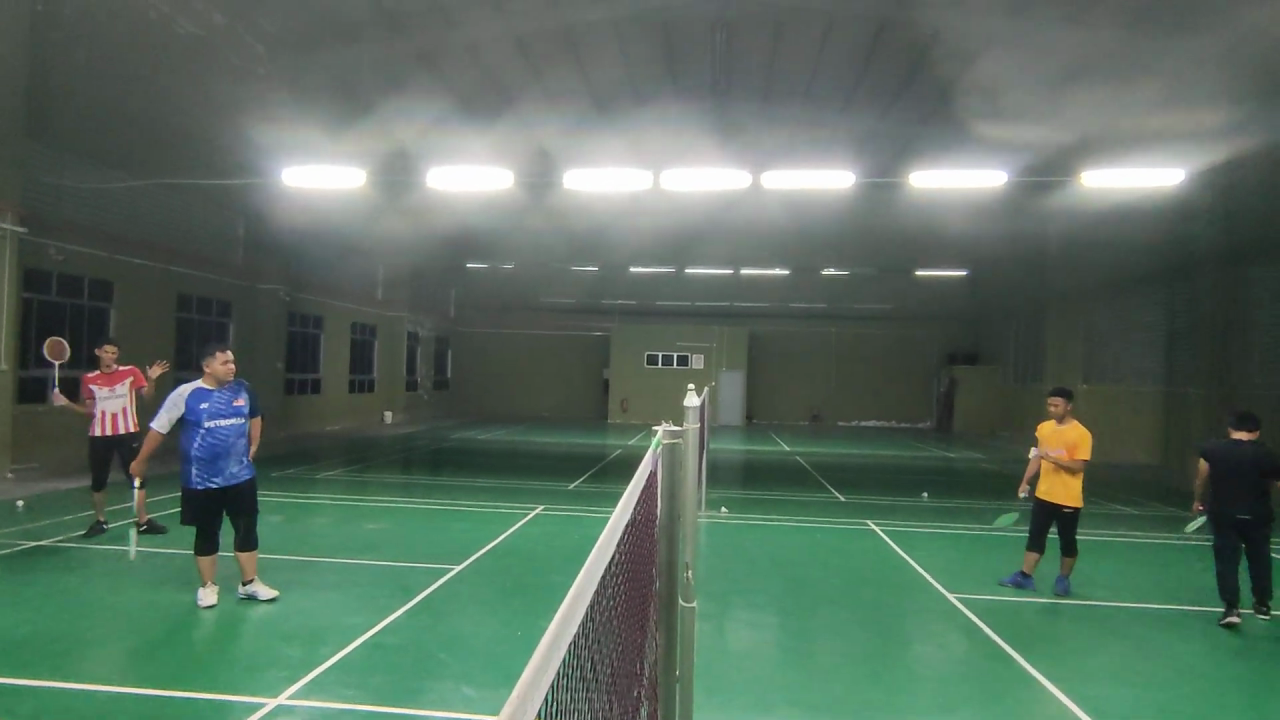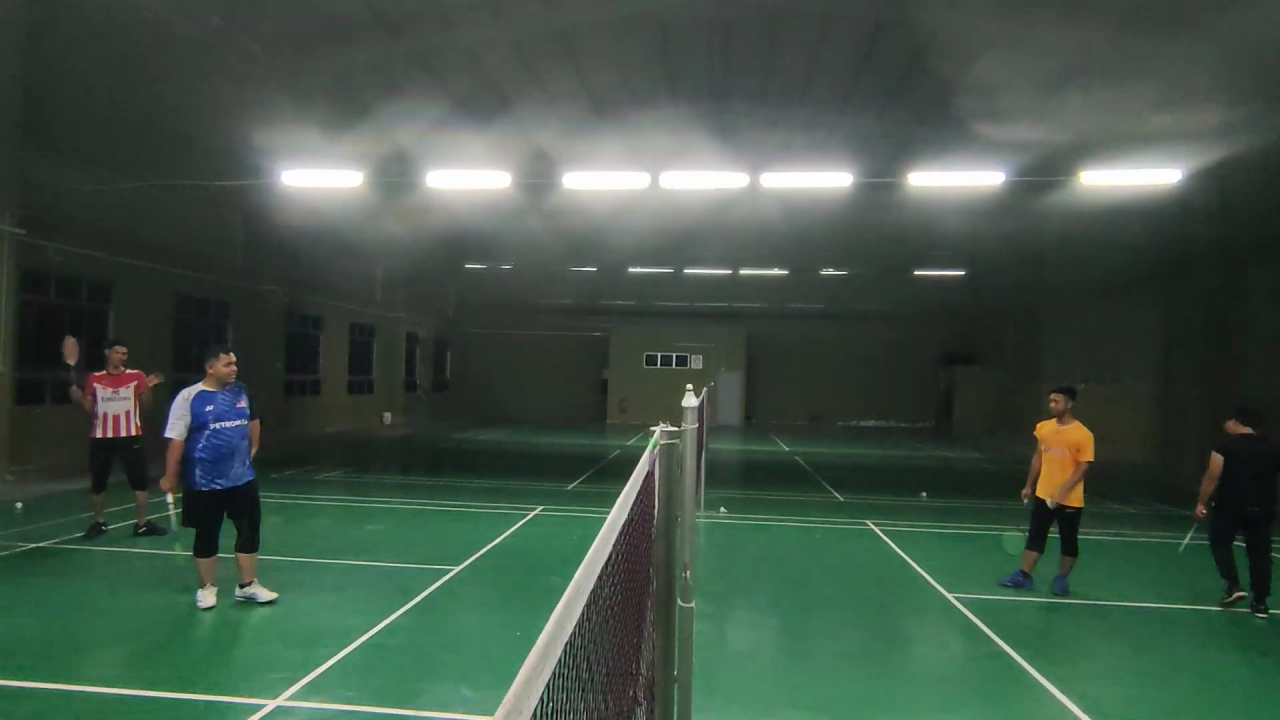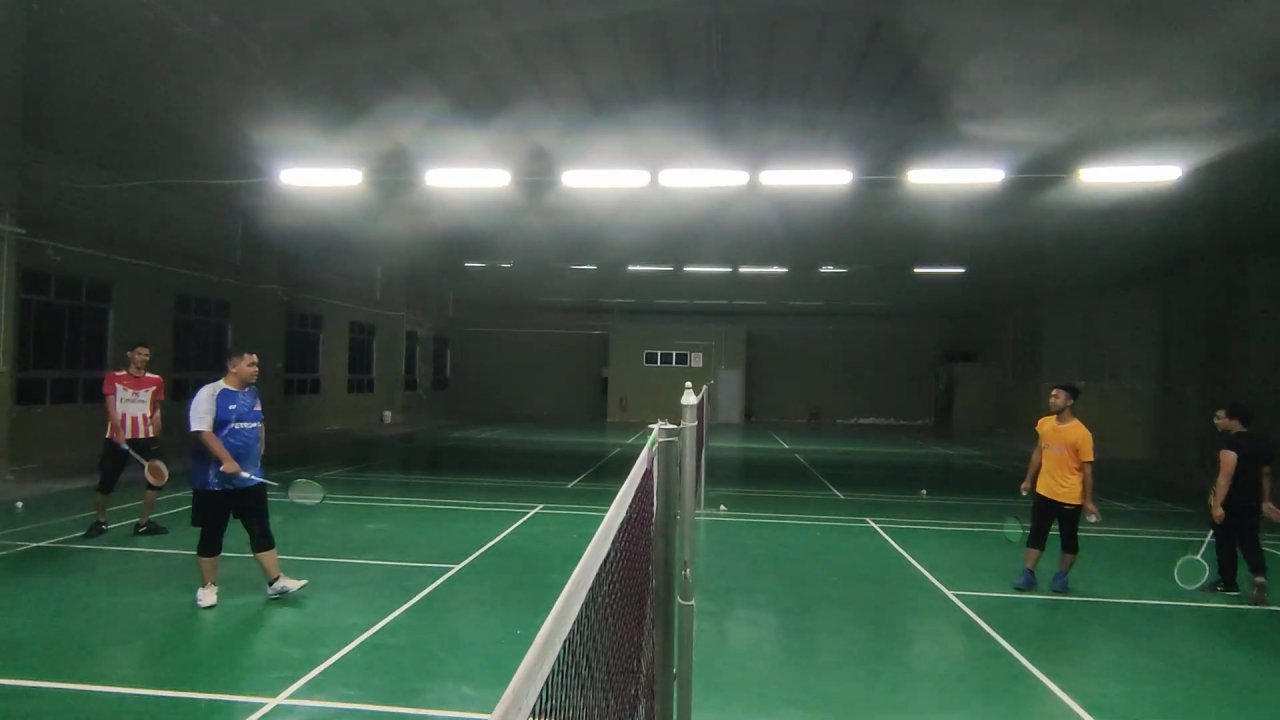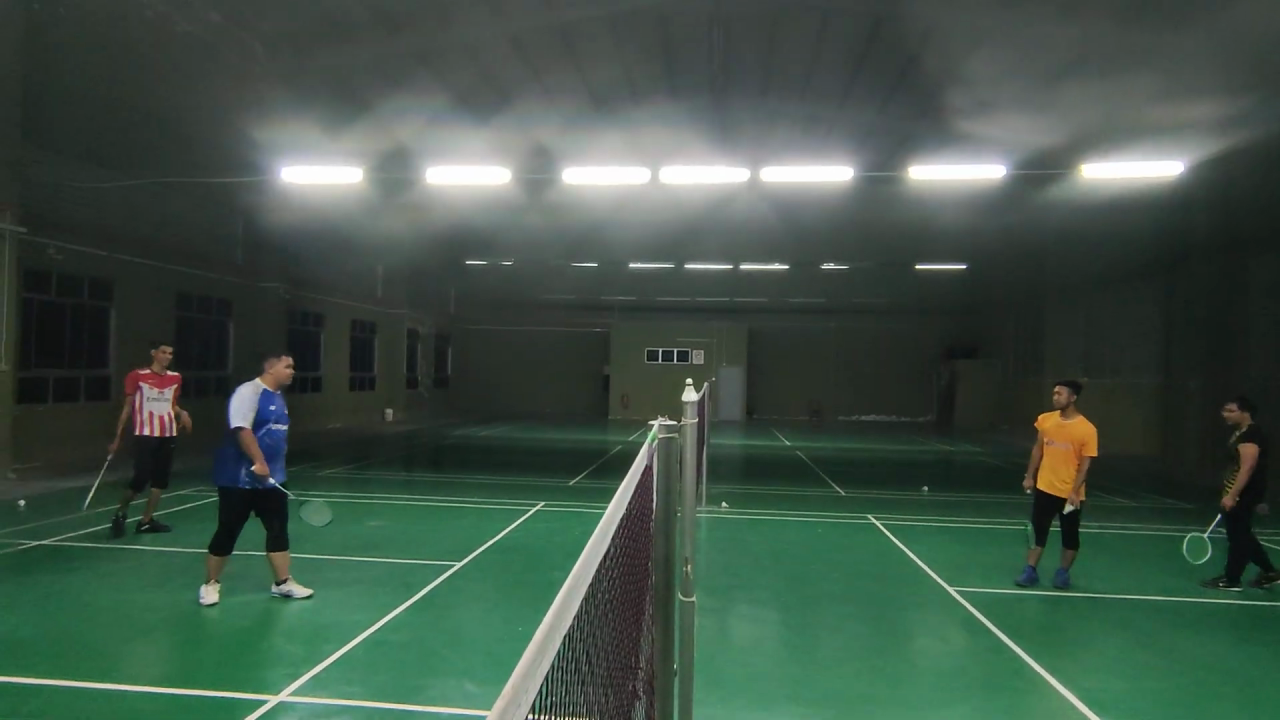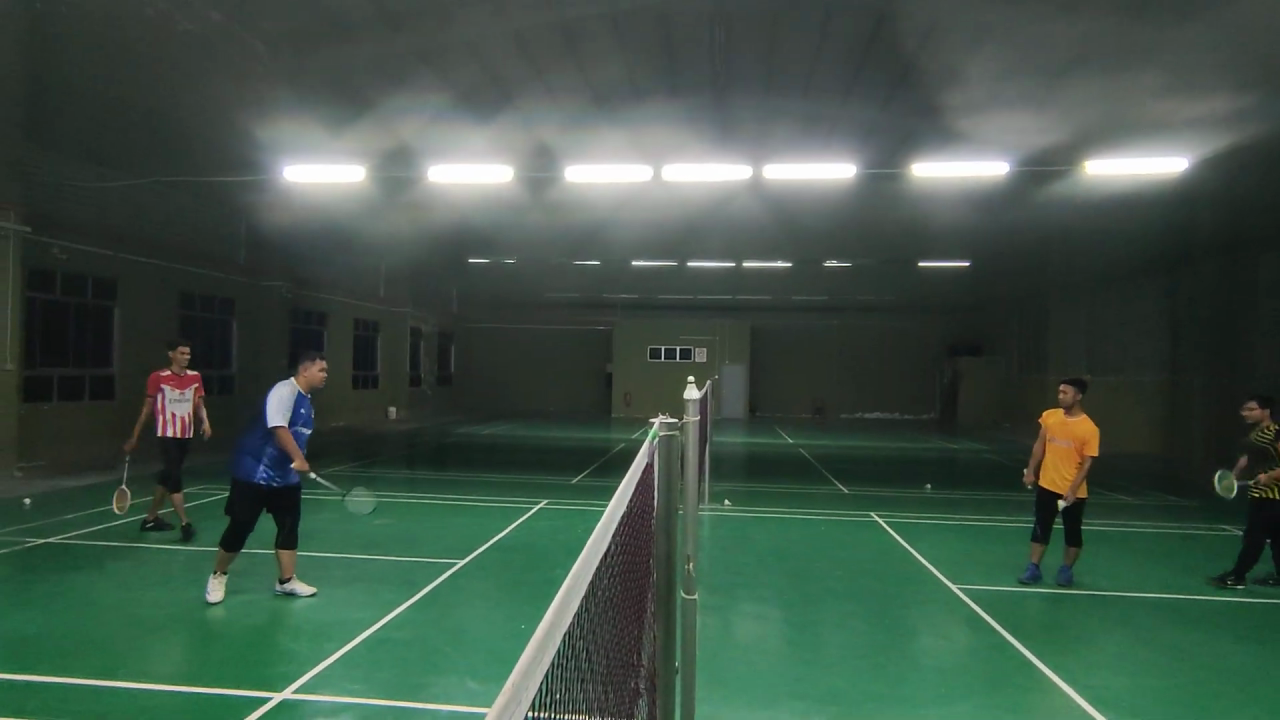
dt=0.3s
person 1, frame 1
left shoulder: (242, 389)
right shoulder: (185, 394)
left elbow: (254, 417)
right elbow: (158, 429)
left wrist: (254, 445)
right wrist: (141, 461)
left hip: (240, 476)
right hip: (202, 481)
left knee: (247, 528)
right knee: (207, 533)
left ankle: (250, 583)
right ankle: (208, 586)
person 1, frame 2
left shoulder: (240, 391)
right shoulder: (189, 397)
left elbow: (252, 421)
right elbow: (176, 438)
left wrist: (254, 448)
right wrist: (170, 475)
left hip: (242, 478)
right hip: (205, 482)
left knee: (250, 530)
right knee: (207, 535)
left ankle: (247, 585)
right ankle: (206, 587)
person 1, frame 3
left shoulder: (252, 394)
right shoulder: (210, 393)
right elbow: (203, 432)
left wrist: (259, 451)
right wrist: (227, 461)
left hip: (250, 478)
right hip: (215, 480)
left knee: (261, 529)
right knee: (212, 533)
left ankle: (276, 581)
right ankle: (208, 586)
person 1, frame 4
left shoulder: (278, 397)
right shoulder: (249, 392)
right elbow: (241, 429)
right wrist: (258, 463)
left hip: (271, 478)
right hip: (240, 478)
left knee: (278, 529)
right knee: (228, 531)
left ankle: (283, 582)
right ankle: (211, 583)
person 1, frame 5
left shoulder: (306, 399)
right shoulder: (285, 391)
right elbow: (278, 428)
left wrist: (298, 461)
right wrist: (298, 458)
left hip: (286, 476)
right hip: (255, 471)
left knee: (289, 527)
right knee: (240, 527)
left ankle: (286, 580)
right ankle: (218, 575)
person 2, frame 1
left shoulder: (1081, 434)
right shoulder: (1044, 428)
left elbow: (1079, 466)
right elbow: (1035, 457)
left wrist: (1049, 457)
right wrist: (1026, 481)
left hip: (1069, 499)
right hip: (1043, 495)
left knee: (1067, 541)
right knee: (1035, 536)
left ankle: (1063, 579)
right ankle: (1025, 576)
person 2, frame 2
left shoulder: (1083, 435)
right shoulder: (1043, 428)
left elbow: (1083, 468)
left wrist: (1063, 490)
right wrist: (1029, 485)
left hip: (1070, 500)
right hip: (1043, 495)
left knee: (1068, 541)
right knee: (1035, 536)
left ankle: (1062, 579)
right ankle: (1024, 576)
person 2, frame 3
left shoulder: (1081, 433)
right shoulder: (1044, 424)
left elbow: (1087, 469)
left wrist: (1088, 500)
right wrist: (1028, 479)
left hip: (1070, 497)
right hip: (1044, 492)
left knee: (1069, 538)
right knee: (1036, 534)
left ankle: (1062, 576)
right ankle: (1028, 574)
person 2, frame 4
left shoulder: (1087, 429)
right shoulder: (1045, 420)
left elbow: (1085, 464)
left wrist: (1075, 492)
right wrist: (1029, 476)
left hip: (1070, 493)
right hip: (1044, 488)
left knee: (1070, 535)
right knee: (1037, 530)
left ankle: (1063, 572)
right ankle: (1031, 570)
person 2, frame 5
left shoulder: (1089, 429)
right shoulder: (1049, 416)
left elbow: (1087, 464)
right elbow: (1040, 445)
left wrist: (1072, 490)
right wrist: (1030, 471)
left hip: (1073, 492)
right hip: (1046, 486)
left knee: (1072, 532)
right knee: (1040, 528)
left ankle: (1066, 570)
right ankle: (1033, 568)
person 3, frame 1
left shoulder: (1212, 451)
left elbow: (1202, 480)
left wrist: (1199, 501)
left hip: (1223, 516)
right hip: (1258, 517)
left knee: (1226, 563)
right knee: (1259, 559)
left ankle: (1231, 609)
right ankle: (1262, 605)
person 3, frame 2
left shoulder: (1226, 446)
left elbow: (1212, 477)
left wrist: (1202, 503)
left hip: (1230, 507)
right hip: (1263, 509)
left knee: (1220, 543)
right knee: (1260, 554)
left ankle: (1233, 587)
right ankle: (1260, 602)
person 3, frame 3
left shoulder: (1231, 443)
right shoulder: (1261, 443)
left elbow: (1226, 475)
right elbow: (1264, 476)
left wrist: (1217, 504)
right wrist: (1266, 502)
left hip: (1230, 502)
right hip: (1252, 503)
left knee: (1225, 541)
right knee: (1250, 543)
left ankle: (1228, 583)
right ankle: (1259, 577)
person 3, frame 4
left shoulder: (1248, 436)
right shoulder: (1249, 434)
left elbow: (1247, 468)
right elbow: (1261, 467)
left wrist: (1231, 495)
right wrist: (1249, 495)
left hip: (1241, 494)
right hip: (1249, 493)
left knee: (1238, 535)
right knee: (1242, 534)
left ankle: (1232, 579)
person 3, frame 5
right shoulder: (1255, 433)
right elbow: (1246, 459)
right wrist: (1233, 478)
right hip: (1260, 493)
left knee: (1253, 535)
left ankle: (1236, 575)
person 4, frame 1
left shoulder: (131, 372)
right shoulder: (89, 379)
left elbow: (148, 397)
right elbow: (90, 410)
left wrist: (151, 379)
right wrist: (67, 403)
left hip: (128, 433)
right hip: (100, 436)
right knee: (98, 480)
left ankle: (143, 521)
right ankle: (100, 521)
person 4, frame 2
left shoulder: (136, 376)
right shoulder: (94, 379)
left elbow: (145, 405)
right elbow: (90, 409)
left wrist: (147, 387)
right wrist: (79, 397)
left hip: (129, 436)
right hip: (101, 437)
left knee: (140, 479)
right knee: (98, 482)
left ankle: (142, 523)
right ankle: (99, 523)
person 4, frame 3
left shoulder: (156, 380)
right shoulder: (114, 378)
right elbow: (111, 409)
left wrist: (156, 420)
right wrist: (117, 433)
left hip: (146, 437)
right hip: (118, 438)
right knee: (106, 482)
left ankle: (144, 522)
right ankle: (100, 523)
person 4, frame 4
left shoulder: (175, 378)
right shoulder: (137, 376)
right elbow: (127, 408)
left wrist: (182, 413)
right wrist: (117, 438)
left hip: (167, 435)
right hip: (145, 435)
left knee: (161, 479)
right knee: (141, 478)
left ankle: (146, 520)
right ankle: (121, 514)
person 4, frame 5
left shoulder: (195, 377)
right shoulder: (157, 378)
left elbow: (199, 405)
right elbow: (146, 409)
left wrist: (205, 421)
right wrist: (134, 438)
left hip: (186, 435)
right hip: (167, 435)
left knee: (168, 478)
right knee: (174, 477)
left ankle: (151, 518)
right ankle: (185, 523)
